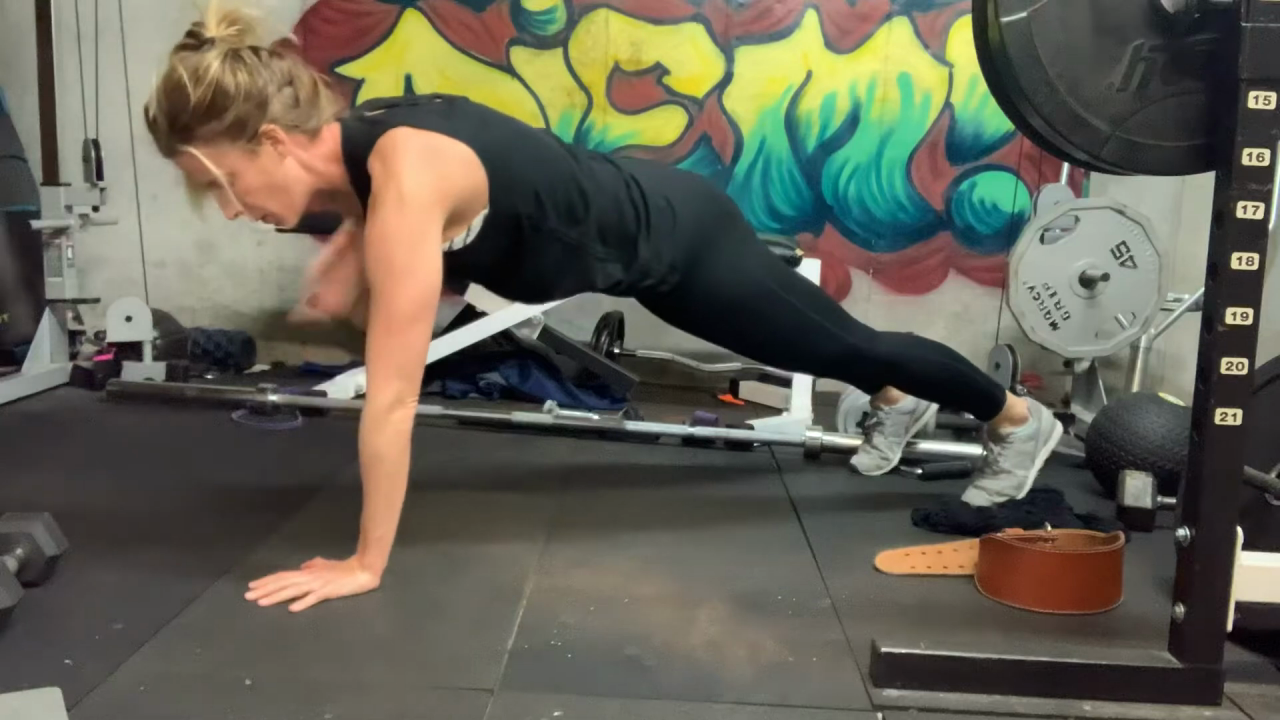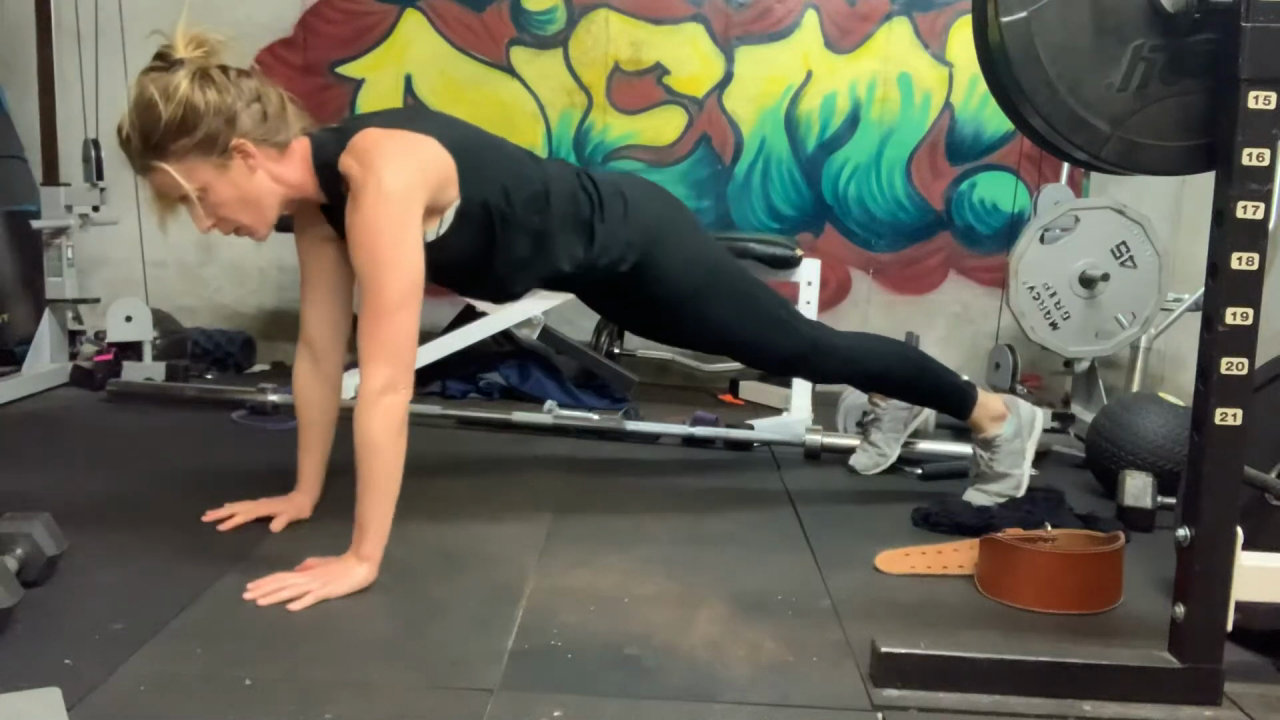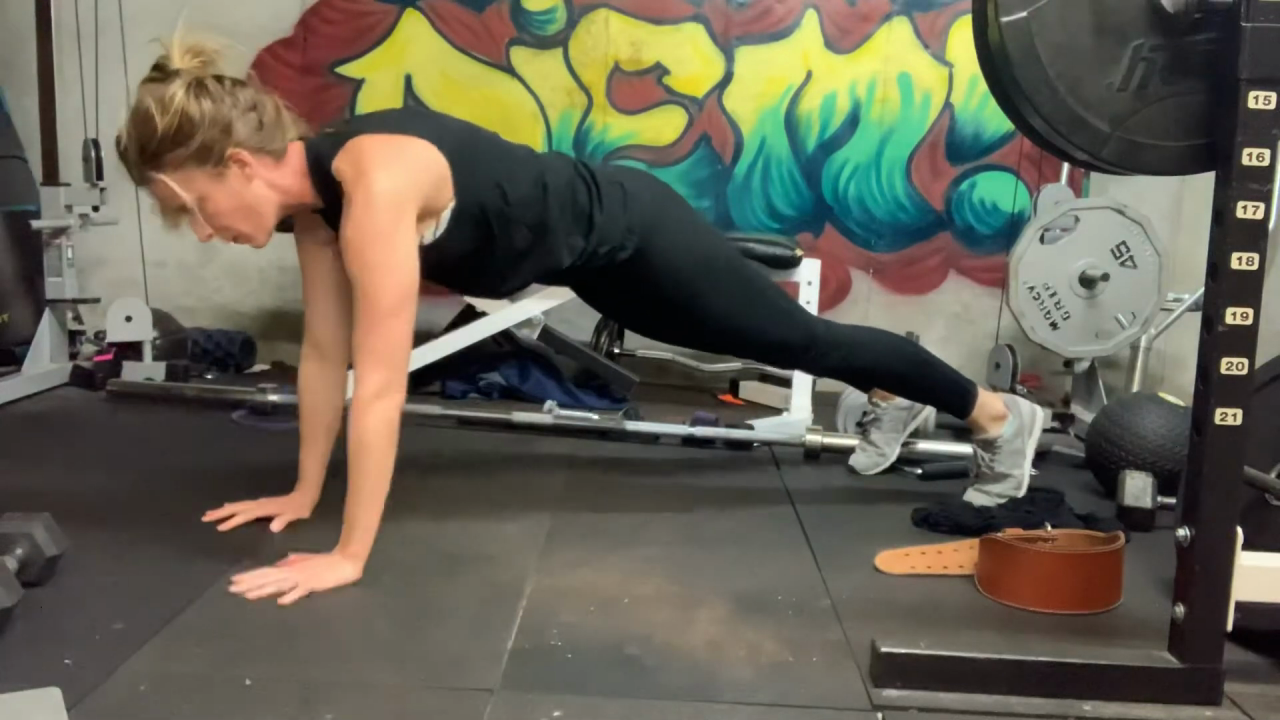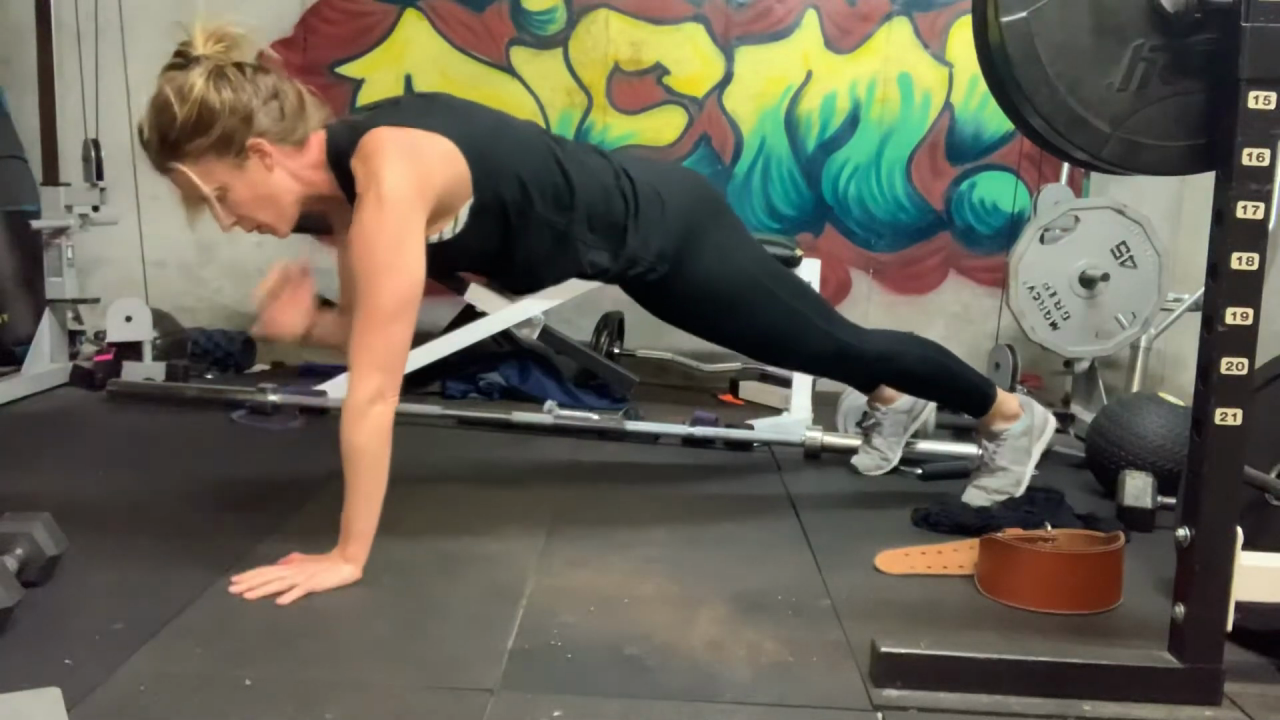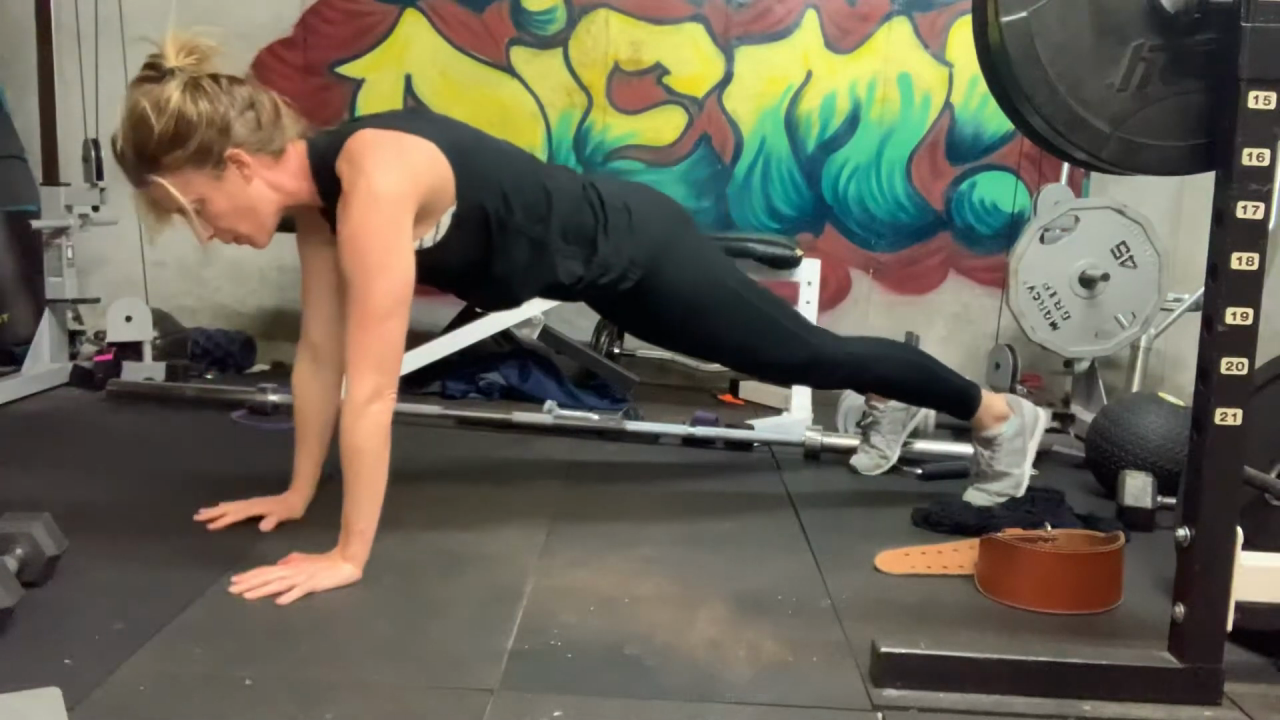
dt=1s
person 1, frame 1
left shoulder: (404, 172)
right shoulder: (351, 151)
left elbow: (393, 394)
right elbow: (390, 312)
left wrist: (366, 564)
right wrist: (347, 289)
left hip: (675, 235)
right hip: (634, 218)
left knee: (834, 345)
right knee: (820, 346)
left ankle: (1019, 420)
right ankle: (896, 404)
person 1, frame 2
left shoulder: (379, 173)
right shoulder: (314, 191)
left elbow: (387, 381)
right elbow: (319, 351)
left wrist: (362, 558)
right wrist: (303, 493)
left hip: (629, 238)
right hip: (589, 259)
left knee: (801, 346)
right knee: (782, 350)
left ankle: (999, 418)
right ankle: (894, 405)
person 1, frame 3
left shoulder: (374, 182)
right shoulder: (313, 195)
left elbow: (379, 388)
right elbow: (324, 352)
left wrist: (346, 557)
right wrist: (303, 494)
left hip: (630, 234)
right hip: (588, 259)
left knee: (799, 338)
right knee: (777, 344)
left ankle: (998, 417)
right ankle: (891, 400)
person 1, frame 4
left shoulder: (387, 174)
right shoulder: (341, 163)
left elbow: (374, 389)
right elbow: (368, 328)
left wrist: (348, 557)
right wrist: (307, 324)
left hip: (665, 230)
right hip: (630, 219)
left knee: (827, 342)
right knee: (806, 342)
left ankle: (1011, 418)
right ankle: (893, 403)
person 1, frame 5
left shoulder: (373, 180)
right shoulder: (314, 187)
left elbow: (371, 389)
right elbow: (319, 353)
left wrist: (348, 556)
right wrist: (296, 495)
left hip: (634, 247)
right hip: (599, 257)
left knee: (803, 355)
right knee: (786, 354)
left ankle: (1001, 417)
right ankle: (888, 407)
